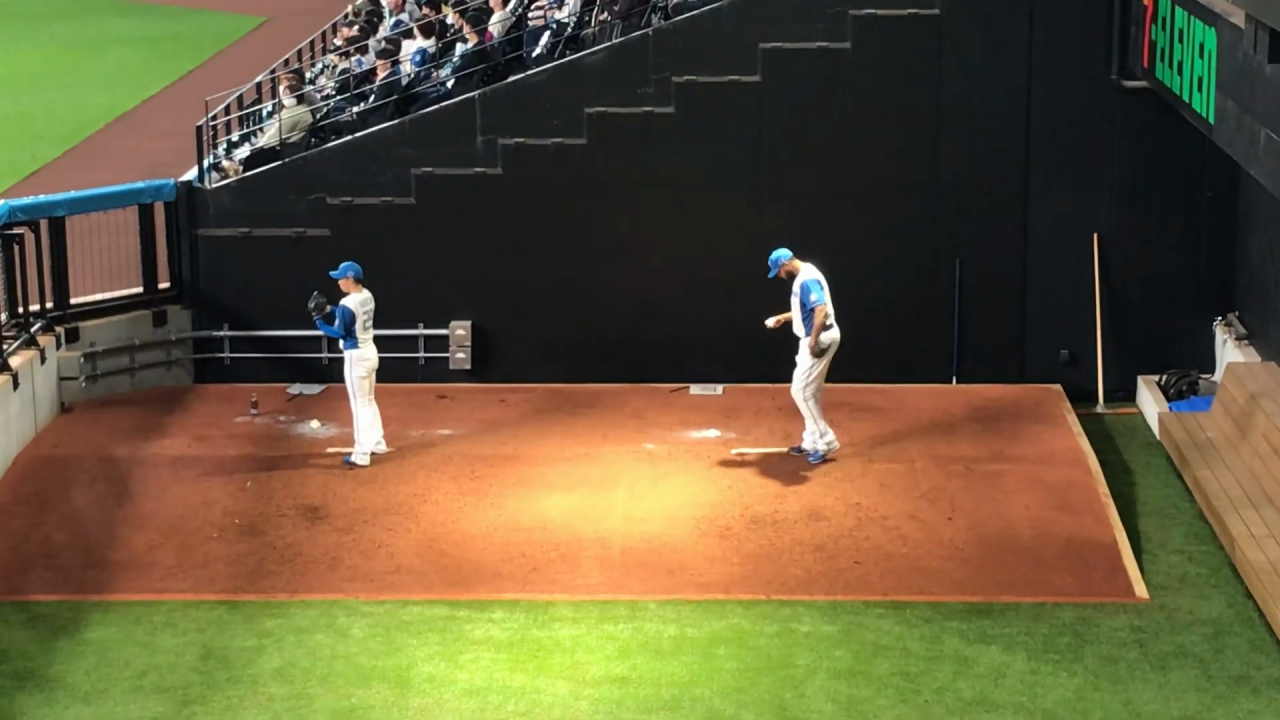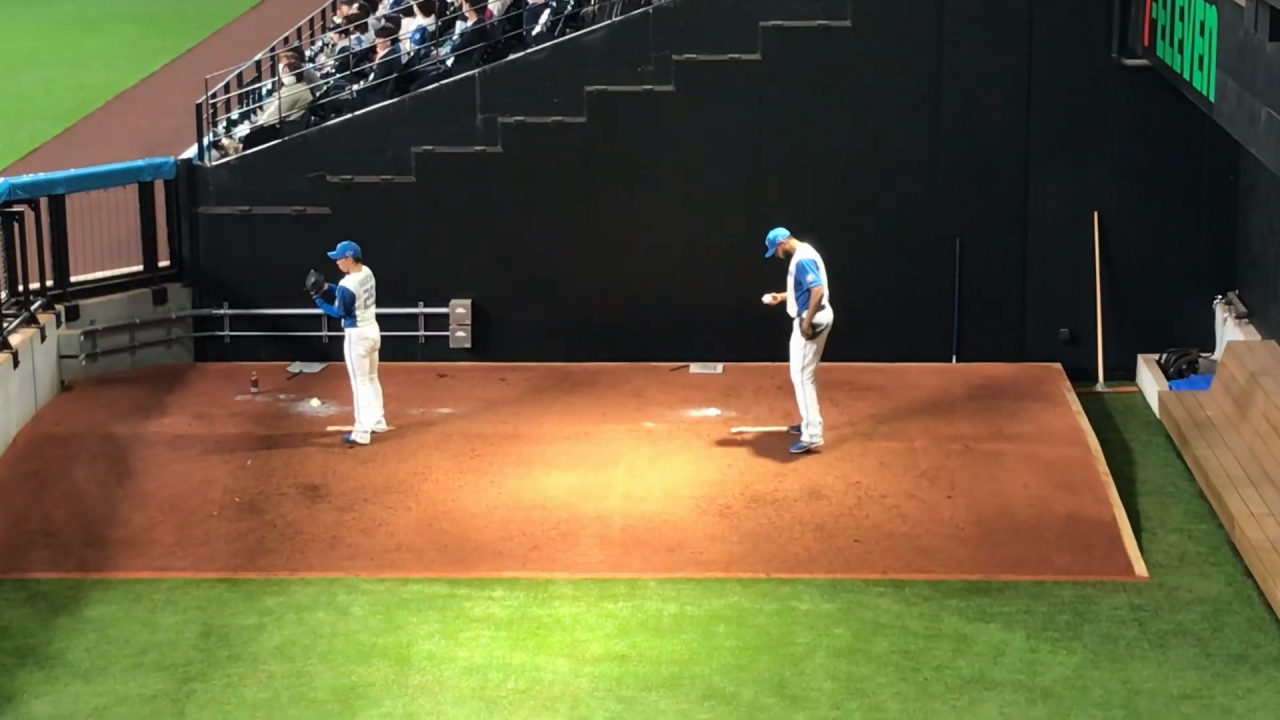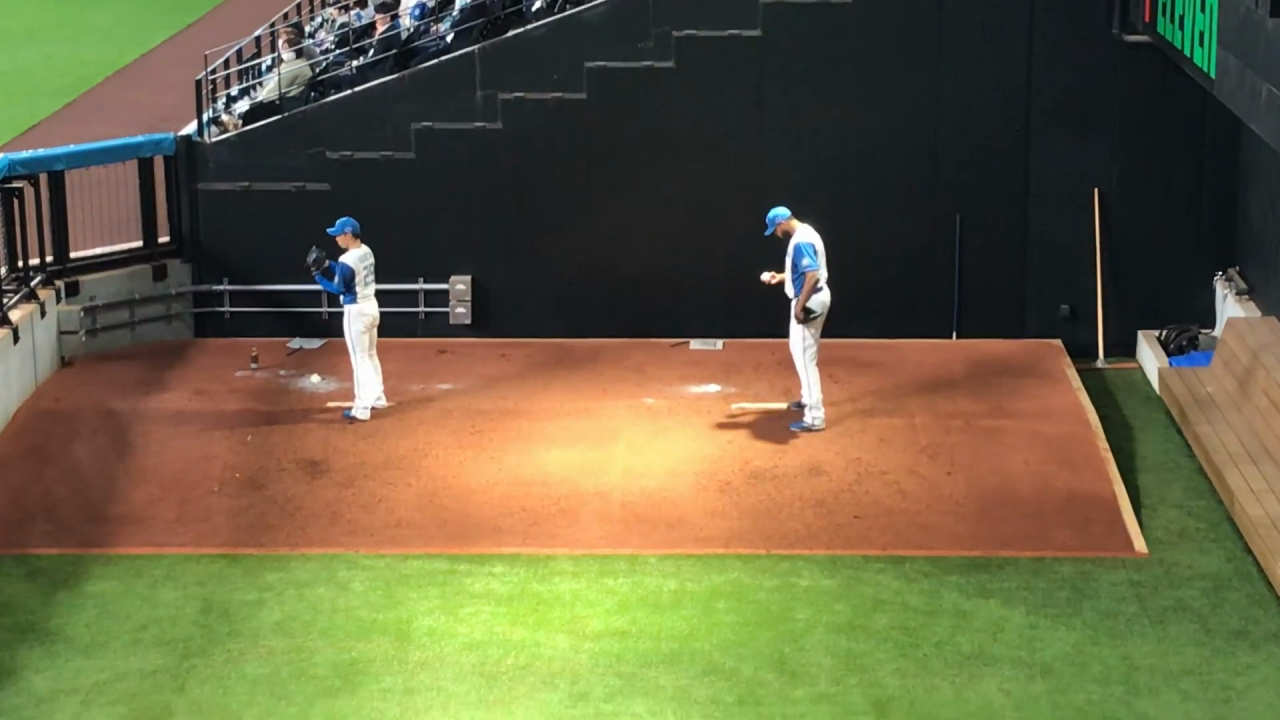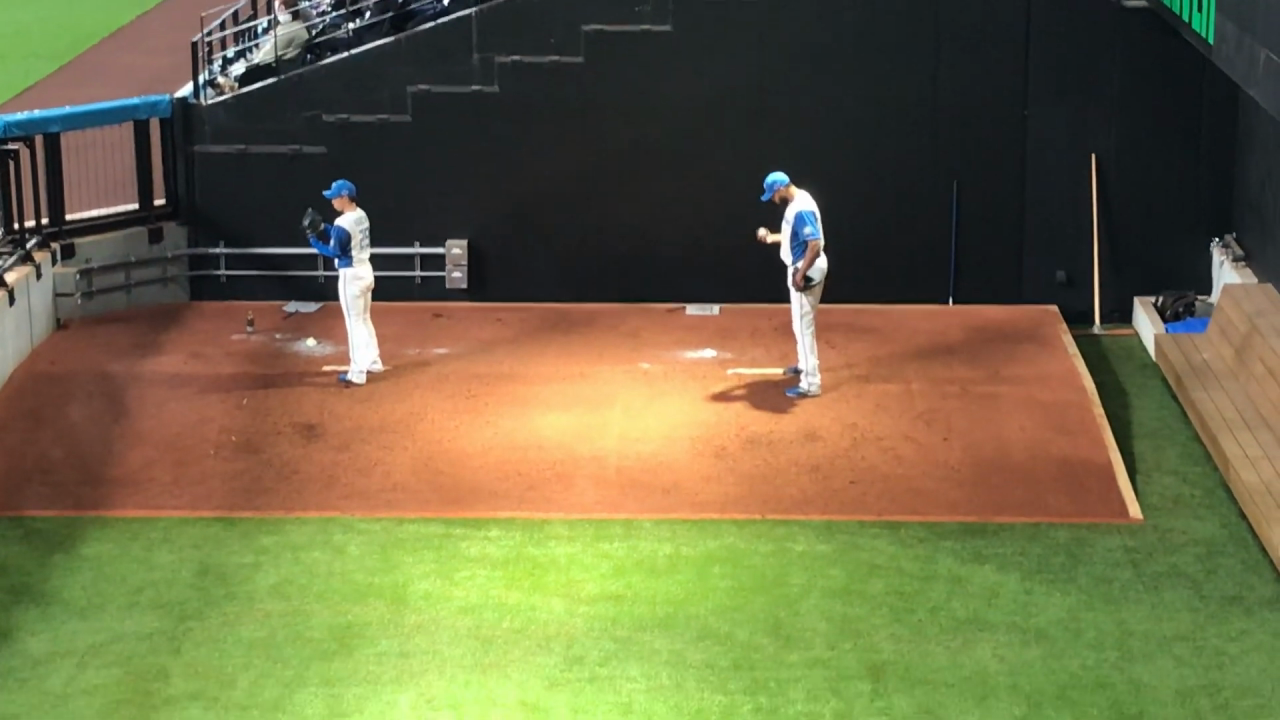
dt=0.3s
person 1, frame 1
left shoulder: (807, 279)
right shoulder: (803, 277)
left elbow: (822, 310)
left wrist: (813, 341)
right wrist: (783, 317)
left hip: (821, 339)
right hip: (815, 338)
left knee: (801, 390)
right knee: (810, 392)
left ankle: (825, 439)
right ankle: (811, 442)
person 1, frame 2
left shoulder: (802, 259)
right shoulder: (802, 255)
left elbow: (818, 291)
left wrist: (807, 322)
right wrist: (781, 296)
left hip: (812, 320)
right hip: (811, 319)
left knee: (801, 375)
right knee: (804, 374)
right ankle: (809, 423)
person 1, frame 3
left shoulder: (800, 241)
right shoulder: (803, 234)
left elbow: (813, 276)
left wrist: (800, 305)
right wrist: (780, 277)
left hip: (810, 301)
right hip: (809, 300)
left knee: (806, 357)
right knee: (798, 350)
right ankle: (808, 399)
person 1, frame 4
left shoulder: (801, 208)
right shoulder: (796, 203)
left elbow: (815, 244)
left wrist: (800, 274)
right wrist: (772, 238)
left hip: (807, 269)
right hip: (802, 267)
left knee: (803, 324)
right knee: (800, 320)
left ankle: (811, 383)
right ankle: (804, 364)
person 2, frame 1
left shoulder: (347, 304)
right shoulder: (367, 296)
left elbow: (339, 332)
left wrist: (319, 322)
right wrist: (330, 311)
left hip: (356, 356)
right hip: (370, 352)
left knee: (359, 405)
right knee: (369, 400)
left ankle: (361, 455)
right ankle: (377, 443)
person 2, frame 2
left shoulder: (347, 284)
right shoulder: (367, 273)
left elbow: (339, 312)
left wrist: (319, 300)
right wrist: (328, 288)
left hip: (357, 335)
right hip: (372, 330)
left knee: (360, 383)
right knee: (371, 379)
left ankle: (362, 433)
right ankle: (377, 422)
person 2, frame 3
left shoulder: (346, 260)
right shoulder: (367, 251)
left elbow: (338, 289)
left wrist: (319, 277)
right wrist: (329, 265)
left hip: (356, 311)
right hip: (371, 306)
left knee: (359, 359)
right knee: (370, 355)
left ankle: (362, 409)
right ankle: (377, 398)
person 2, frame 4
left shoulder: (342, 223)
right shoulder: (361, 215)
left elbow: (334, 252)
left wrist: (314, 240)
right wrist: (325, 228)
left hip: (351, 275)
right hip: (365, 271)
left knee: (354, 323)
right knee: (364, 319)
left ankle: (357, 373)
right ankle: (373, 362)
